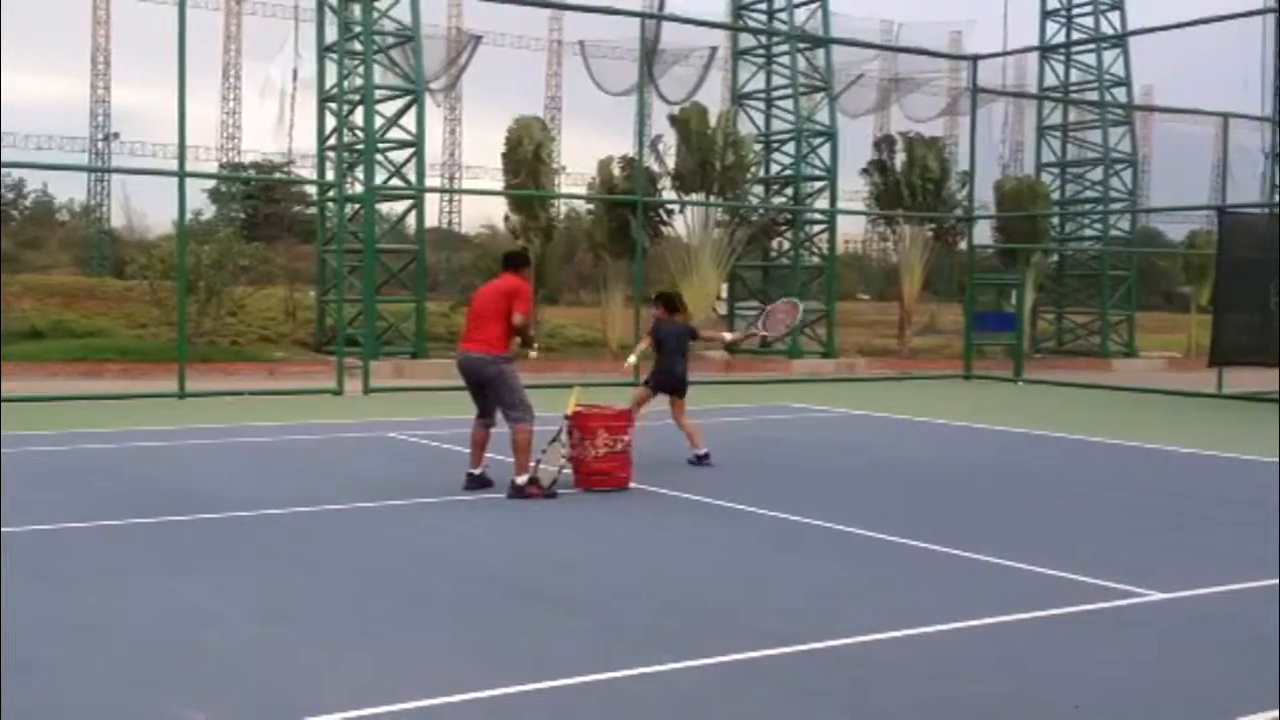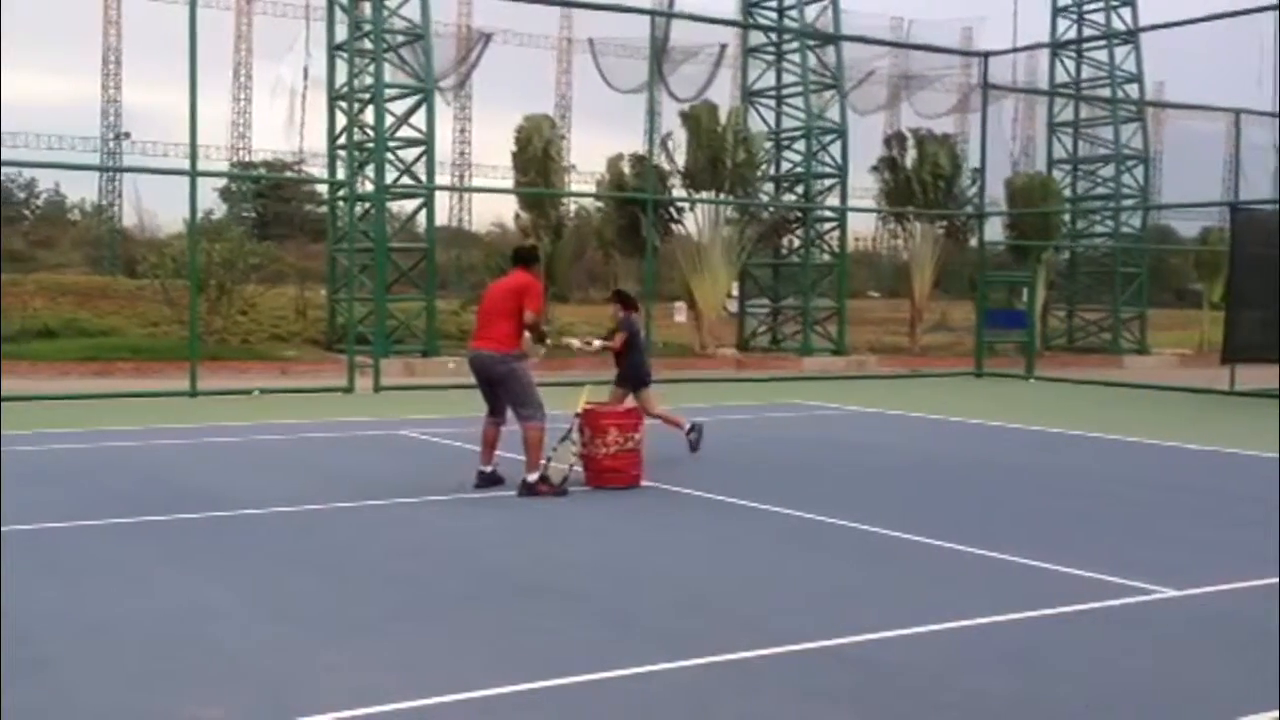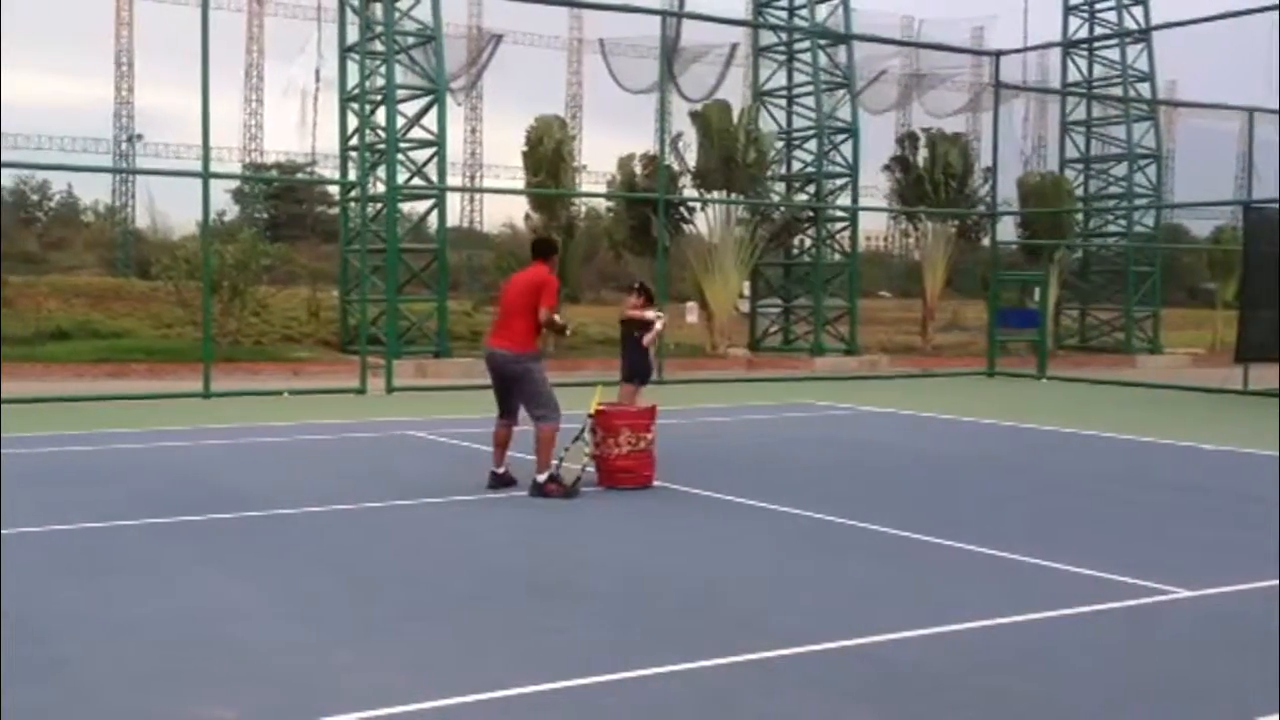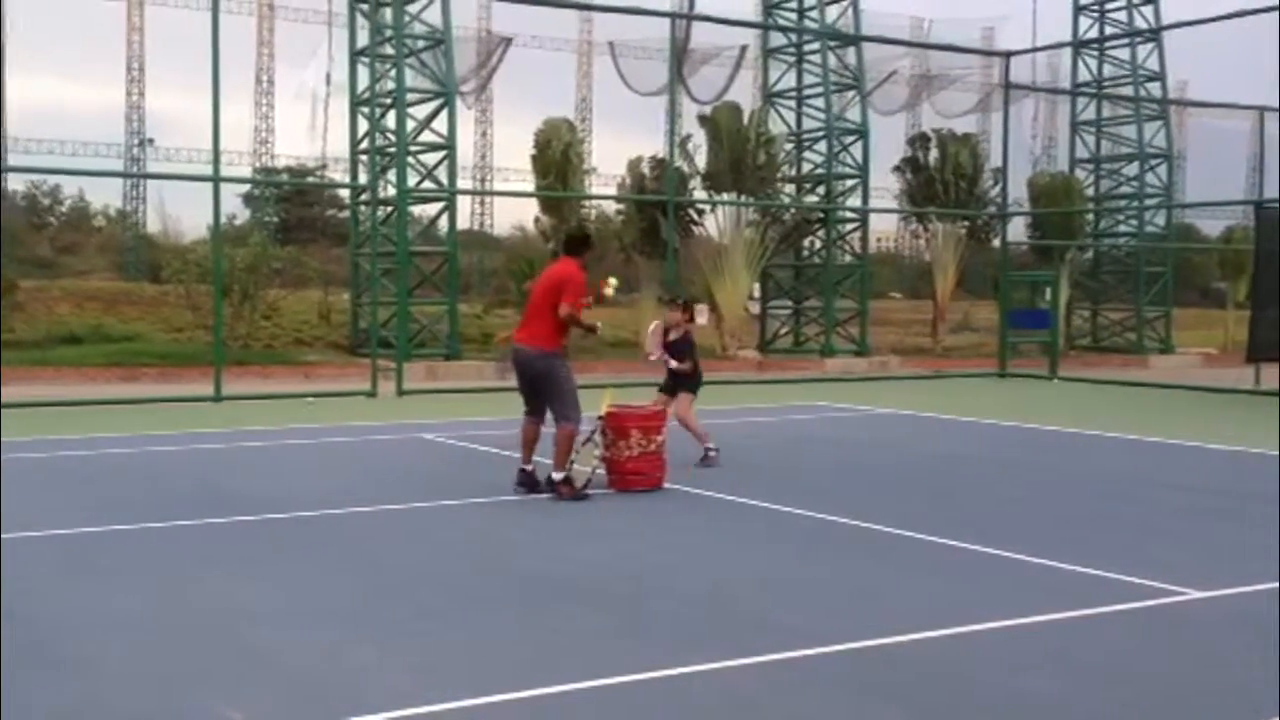
dt=0.4s
person 1, frame 1
left shoulder: (485, 288)
right shoulder: (521, 286)
right elbow: (518, 322)
right wrist: (527, 339)
left hip: (466, 355)
right hip: (492, 358)
left knee: (485, 415)
right knee: (522, 416)
left ankle: (475, 474)
right ankle: (521, 482)
person 1, frame 2
left shoulder: (495, 285)
right shoulder: (531, 283)
right elbow: (529, 319)
right wrist: (540, 335)
left hip: (477, 353)
right hip: (503, 356)
left knee: (495, 412)
right knee: (533, 414)
left ankle: (486, 471)
right ankle: (533, 479)
person 1, frame 3
left shoulder: (515, 278)
right shoulder: (548, 279)
right elbow: (544, 318)
right wrist: (559, 327)
left hip: (495, 350)
right hip: (520, 355)
left knee: (506, 414)
right knee: (547, 415)
left ankle: (498, 473)
right ankle: (543, 480)
person 1, frame 4
left shoulder: (551, 270)
right shoulder: (576, 274)
right elbow: (565, 314)
left wrist: (590, 300)
right wrist: (587, 326)
left hip: (521, 347)
right hip: (546, 352)
left knee: (534, 412)
right knee: (568, 416)
left ankle: (526, 472)
right ankle: (558, 479)
